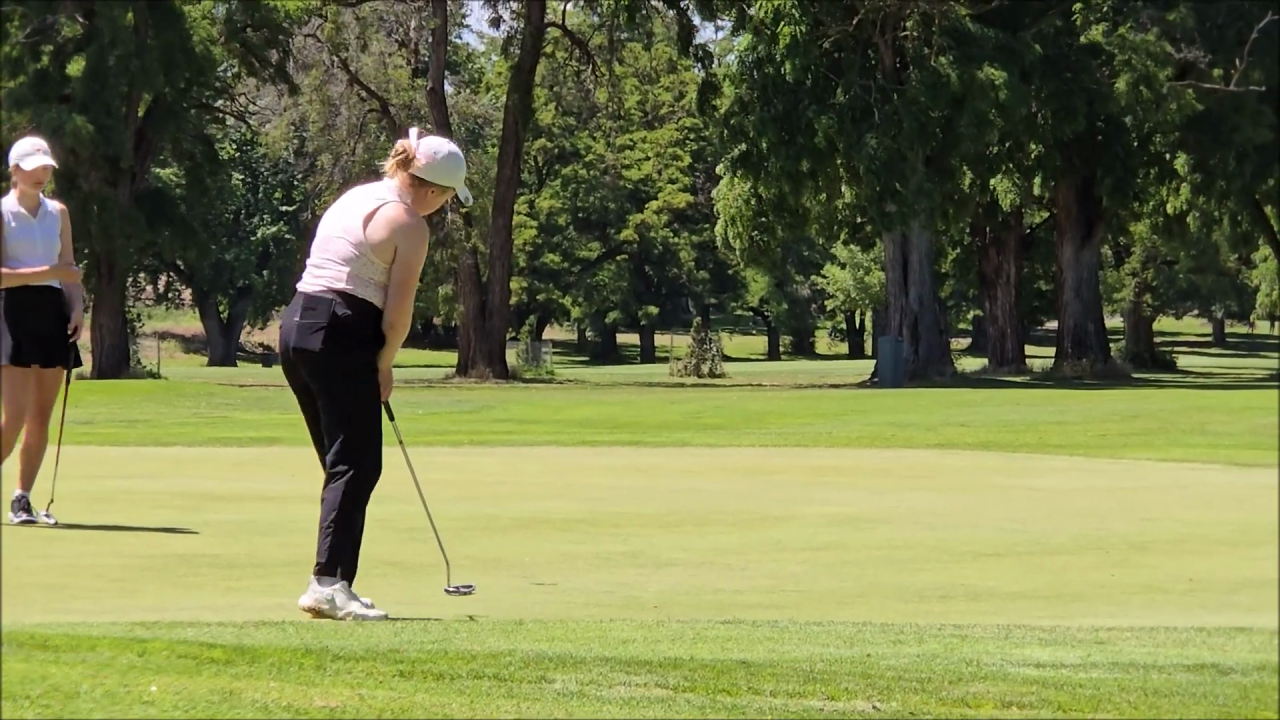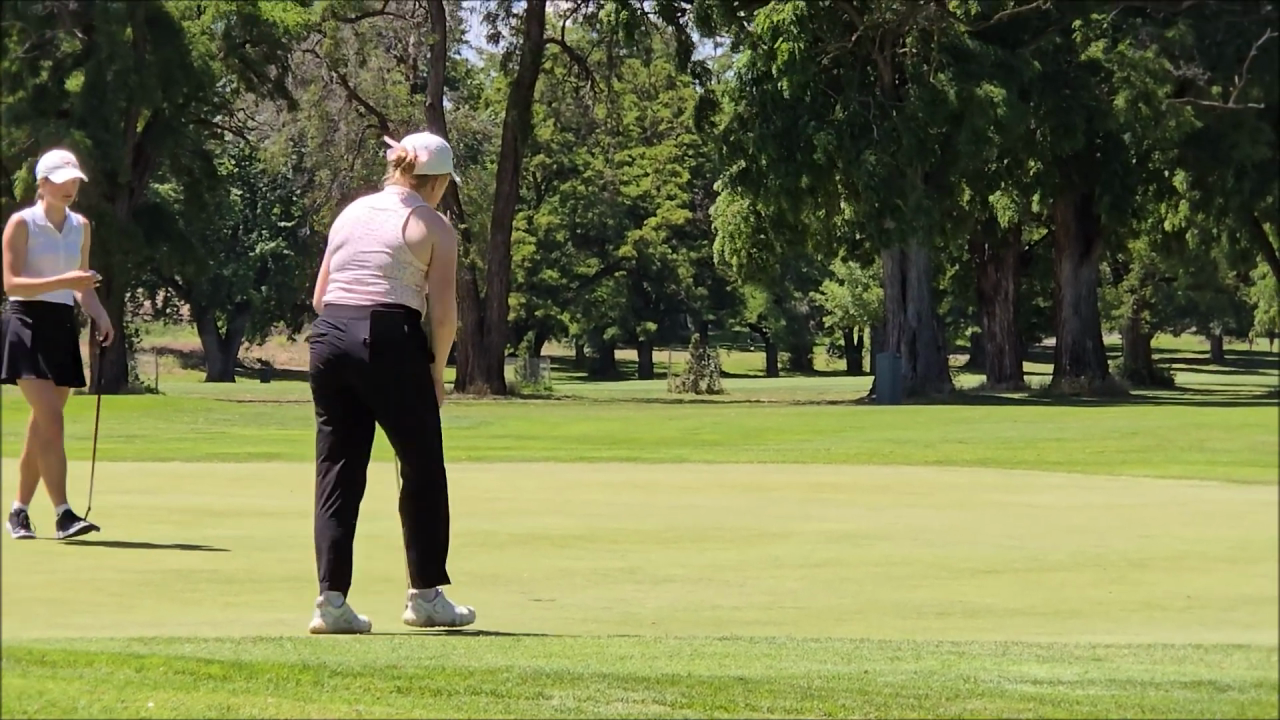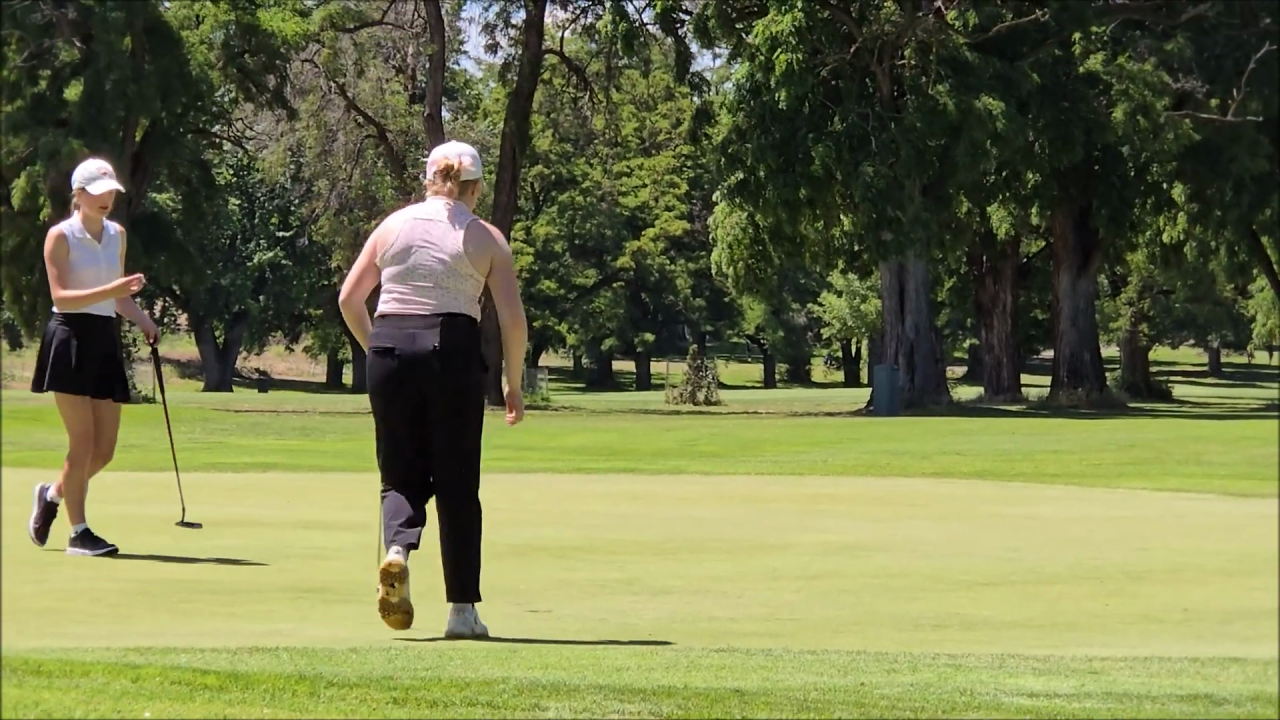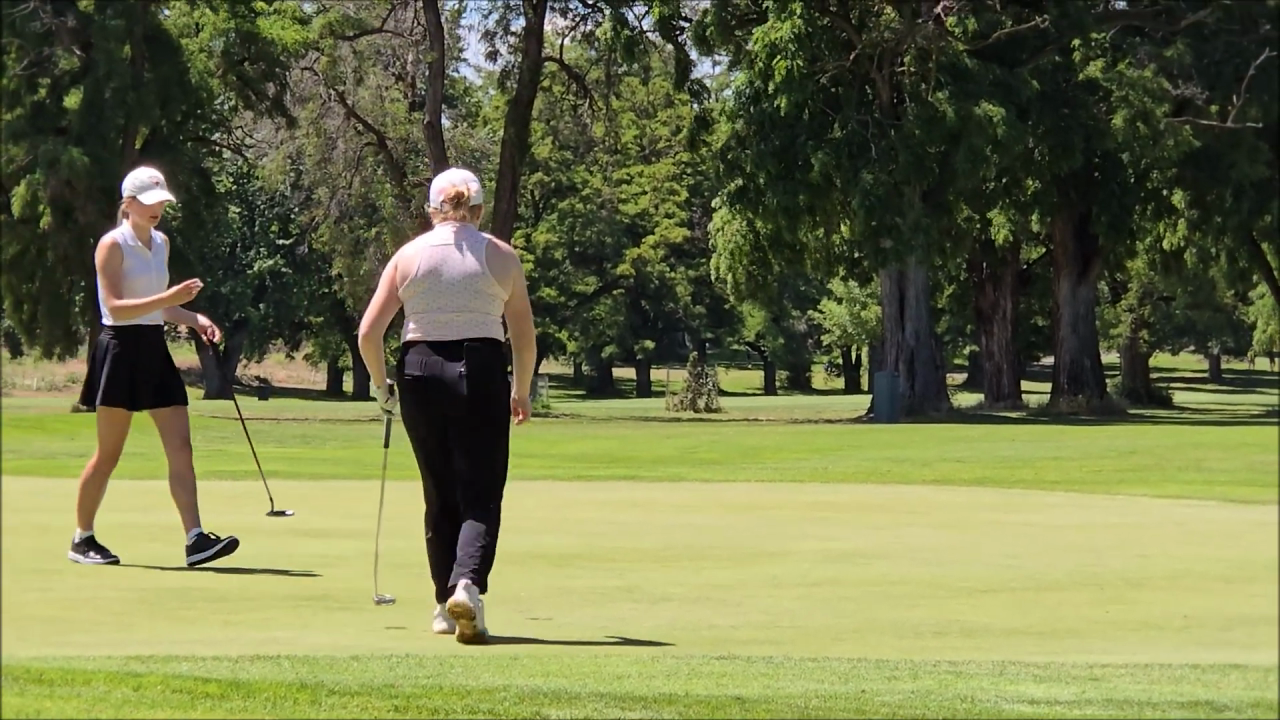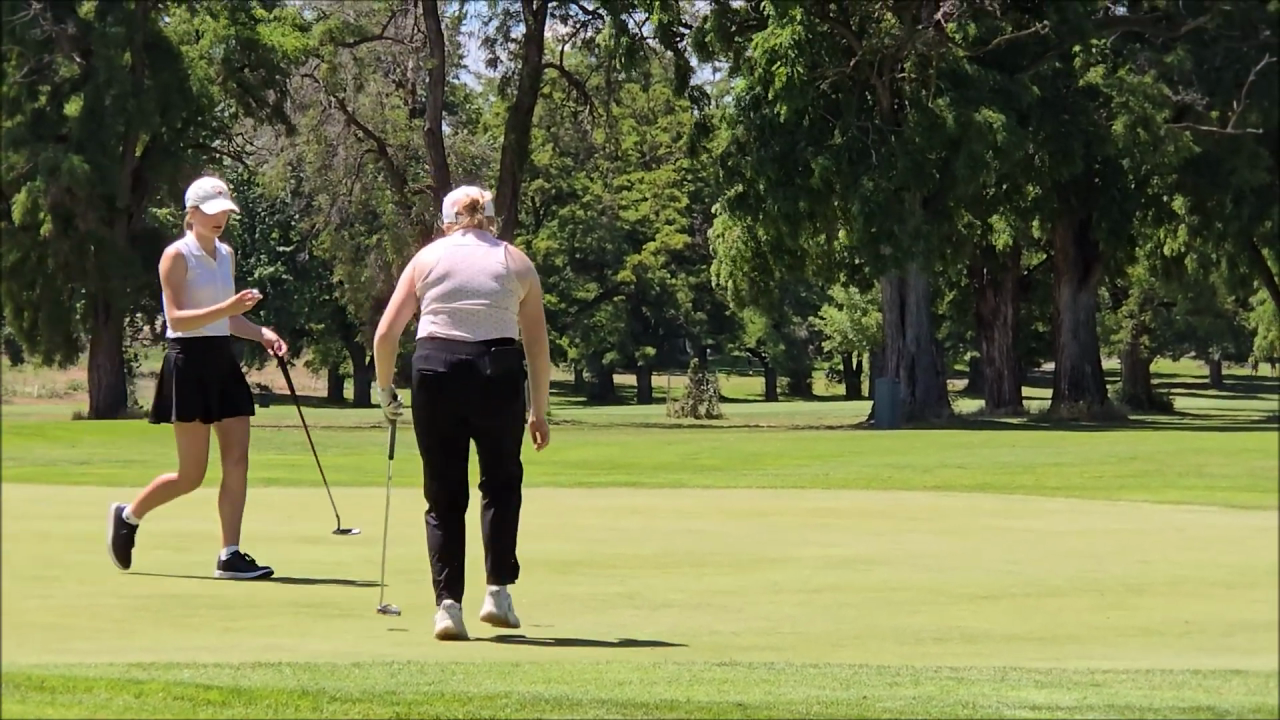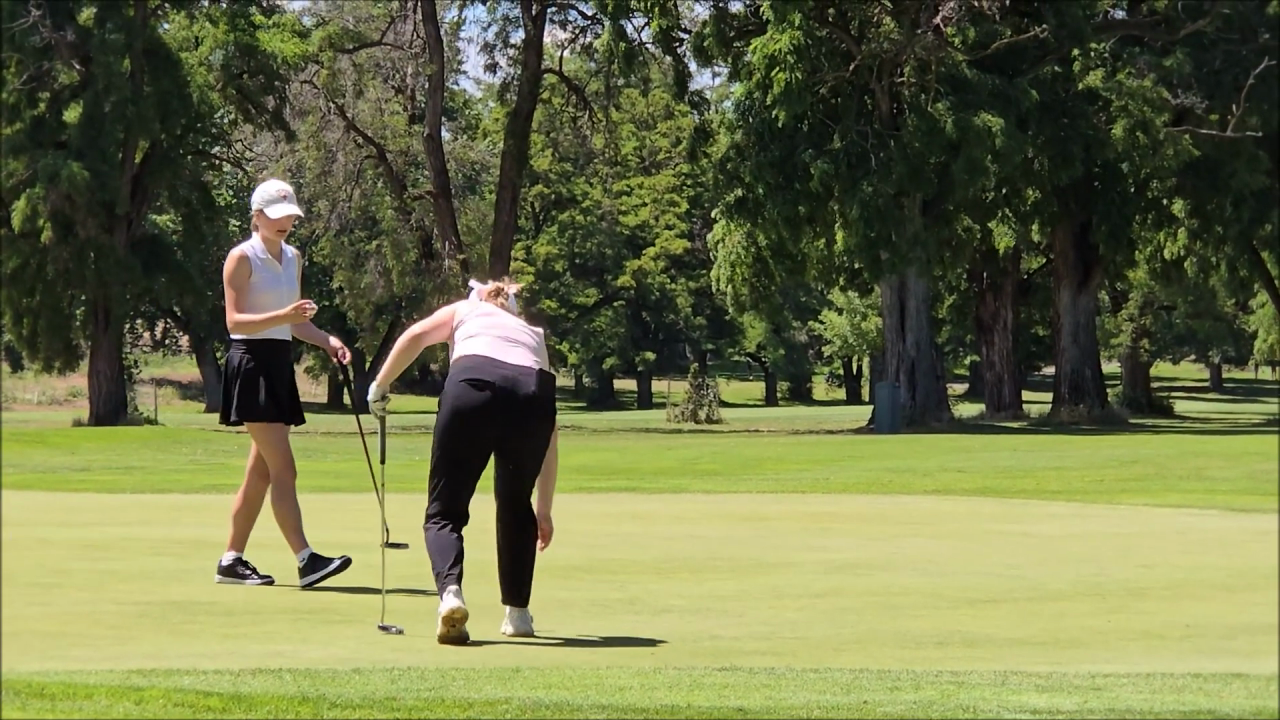
dt=0.3s
person 1, frame 1
left shoulder: (353, 197)
right shoulder: (409, 224)
right elbow: (400, 313)
left wrist: (371, 359)
right wrist: (383, 365)
left hip: (297, 328)
right hip: (340, 336)
left knee: (345, 463)
right knee: (357, 464)
left ankle: (336, 582)
right ankle: (326, 586)
person 1, frame 2
left shoulder: (351, 212)
right shoulder: (434, 225)
left elbow: (320, 295)
right elbow: (444, 311)
right wrist: (436, 371)
left hip: (329, 338)
right hip: (389, 344)
left knee: (338, 475)
right knee: (423, 473)
left ankle: (332, 600)
right ankle: (426, 596)
person 1, frame 3
left shoulder: (393, 225)
right shoulder: (487, 236)
left elbow: (349, 299)
right elbow: (513, 319)
right wrist: (513, 384)
left hip: (391, 348)
right hip: (453, 353)
left knee: (401, 480)
right knee: (456, 485)
left ankle: (397, 552)
right ankle: (461, 609)
person 1, frame 4
left shoulder: (409, 254)
right shoulder: (502, 255)
left elbow: (368, 332)
right elbow: (524, 337)
left wrist: (380, 383)
right wrist: (521, 390)
left hip: (420, 374)
right hip: (479, 376)
left knee: (441, 498)
right knee: (480, 500)
left ankle: (446, 607)
right ankle: (466, 589)
person 1, frame 5
left shoulder: (428, 256)
right shoulder: (517, 261)
left elbow: (385, 332)
right elbow: (537, 343)
left wrist: (385, 390)
right wrist: (539, 412)
left hip: (435, 370)
right hip: (498, 374)
left knee: (444, 498)
right knee: (503, 486)
left ankle: (448, 606)
right ankle: (498, 594)
person 1, frame 6
left shoulder: (464, 309)
right shoulder: (533, 335)
left elbow: (414, 335)
right elbow: (550, 432)
left wrist: (379, 385)
right wrist: (545, 510)
left hip: (471, 388)
right hip: (531, 394)
left knee: (443, 512)
right knee: (516, 509)
left ankle: (451, 594)
right ankle: (517, 613)
person 2, frame 1
left shoulder: (59, 212)
left elbow: (69, 270)
left wrist: (78, 308)
right wrist: (47, 272)
left hip: (53, 314)
left knee: (41, 416)
person 2, frame 2
left shoulder: (81, 226)
left wrist: (101, 315)
right wrist: (63, 279)
left hip: (63, 328)
left knee: (41, 430)
right knee: (51, 421)
right ankle: (62, 514)
person 2, frame 3
left shoulder: (117, 234)
right shoulder: (60, 235)
right elbow: (60, 297)
left wrist: (143, 318)
right wrist: (111, 290)
left hip: (106, 340)
right hip: (69, 339)
left knee: (104, 448)
right knee: (83, 442)
left ankle: (51, 495)
right ankle: (79, 531)
person 2, frame 4
left shoulder: (161, 242)
right shoulder: (112, 244)
right elbow: (116, 308)
left wrist: (196, 319)
right wrist: (168, 296)
left hip: (155, 350)
right hip: (121, 350)
left knee: (181, 450)
right knee: (109, 455)
left ankle: (195, 539)
right ankle: (82, 538)
person 2, frame 5
left shoulder: (226, 254)
right shoulder: (176, 254)
right elbow: (176, 319)
left wrist: (262, 333)
right wrist: (223, 310)
left hip: (223, 361)
right hip: (189, 362)
left knee: (237, 462)
right knee: (192, 474)
left ankle: (231, 554)
right ankle: (127, 514)
person 2, frame 6
left shoulder: (293, 258)
right shoulder: (242, 257)
right elbow: (235, 322)
left wrist: (327, 340)
right wrist: (283, 314)
left hip: (280, 364)
right hip: (252, 364)
left knee: (261, 473)
right knee: (284, 470)
left ankle: (231, 560)
right ankle: (305, 560)
